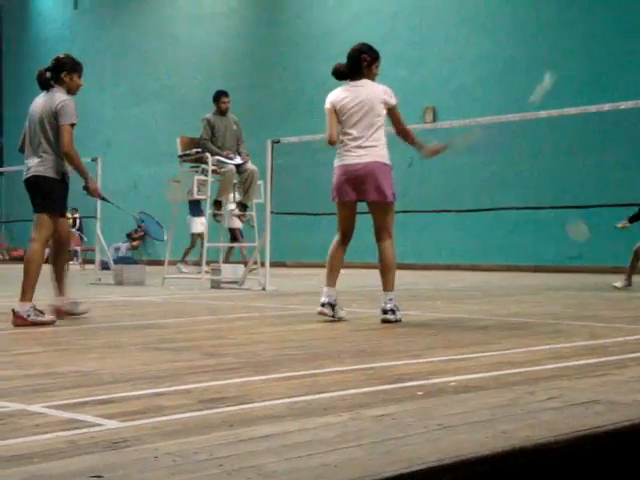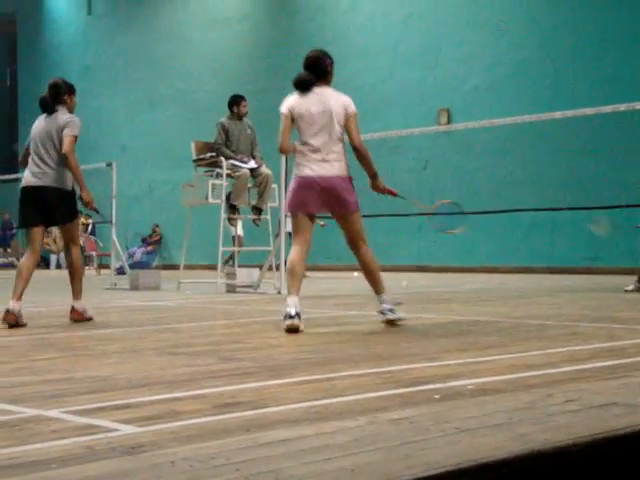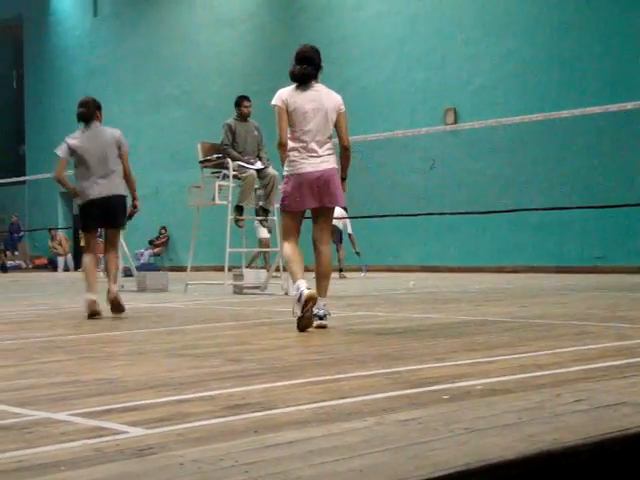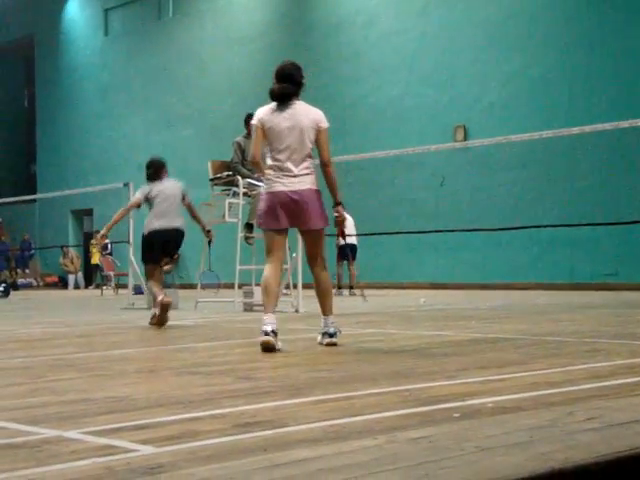
dt=0.7s
person 1, frame 1
left shoulder: (334, 97)
right shoulder: (382, 92)
left elbow: (331, 138)
right elbow: (402, 130)
right wrist: (423, 148)
left hip: (345, 168)
right hip: (375, 166)
left knee: (343, 235)
right knee: (384, 237)
left ankle: (328, 299)
right ankle: (389, 304)
person 1, frame 2
left shoulder: (292, 102)
right shoulder: (343, 101)
left elbow: (284, 146)
right elbow: (357, 145)
right wrist: (374, 177)
left hip: (305, 179)
right hip: (337, 177)
left knee: (299, 244)
right knee: (359, 245)
left ankle: (292, 309)
right ankle: (385, 305)
person 1, frame 3
left shoulder: (284, 95)
right shoulder: (334, 98)
left elbow: (282, 141)
right elbow: (345, 145)
right wrist: (343, 178)
left hip: (298, 174)
right hip: (328, 172)
left knee: (290, 240)
right knee: (322, 242)
left ankle: (302, 289)
right ankle: (321, 309)
person 1, frame 4
left shoulder: (262, 115)
right shoulder: (316, 115)
left elbow: (255, 159)
right elbow: (326, 162)
right wrist: (337, 202)
left hip: (274, 195)
right hip: (307, 192)
left knee: (273, 263)
right knee: (317, 263)
left ankle: (268, 327)
right ankle: (329, 328)
person 2, frame 1
left shoulder: (39, 100)
right shoulder: (64, 102)
left elbow: (23, 145)
right elbow: (66, 148)
right wrist: (88, 179)
left hip: (35, 174)
right hip: (49, 176)
left knee: (62, 238)
right knee: (40, 238)
left ankle: (62, 301)
right ankle: (24, 308)
person 2, frame 2
left shoulder: (39, 122)
right shoulder: (70, 120)
left elbow: (24, 158)
right elbow: (67, 151)
right wrist: (84, 188)
left hip: (30, 187)
right hip: (58, 187)
left knee: (33, 250)
right knee: (73, 246)
right ankle: (77, 306)
person 2, frame 3
left shoulder: (71, 141)
right shoulder: (115, 134)
left elbow: (59, 175)
right elbow: (127, 171)
left wrist: (76, 192)
right wrist: (135, 198)
left hip: (89, 199)
right hip: (115, 196)
left knee: (90, 251)
right knee: (111, 248)
left ankle: (92, 298)
right ankle: (113, 290)
person 2, frame 4
left shoulder: (147, 189)
right shoulder: (179, 186)
left elbow: (127, 209)
right elbow: (192, 211)
left wrist: (107, 228)
right wrist: (205, 228)
left hip: (153, 232)
right hip: (175, 232)
left knee: (151, 278)
right knee: (157, 272)
left ankle: (162, 299)
right ankle: (160, 306)
person 3, frame 1
left shoulder: (234, 119)
right shoulder: (209, 119)
left elbow: (241, 141)
right elbow: (204, 142)
left wrist: (243, 154)
right wrist: (221, 153)
left hip: (235, 157)
right hip: (217, 157)
left knee: (253, 170)
right knee: (230, 169)
left ankle: (244, 203)
right ankle: (218, 202)
person 3, frame 2
left shoulder: (248, 124)
right shoulder: (223, 124)
left elbow: (255, 145)
right elbow: (219, 147)
left wrist: (257, 158)
right wrist: (235, 157)
left hip: (249, 162)
right hip: (231, 161)
left knee: (267, 174)
right knee: (244, 173)
left ankle: (258, 207)
right ankle: (233, 206)
person 3, frame 3
left shoulder: (254, 125)
right shoulder: (230, 124)
left elbow: (261, 146)
right elbow: (226, 148)
left wrist: (263, 159)
right wrist: (242, 158)
left hip: (255, 163)
right hip: (237, 162)
left knee: (273, 175)
right knee: (251, 174)
left ankle: (264, 208)
right ankle: (239, 208)
person 3, frame 4
right shoulder: (239, 142)
right elbow: (235, 165)
right wrist: (251, 176)
right hip: (246, 179)
right knee: (260, 191)
right ankle: (249, 226)
